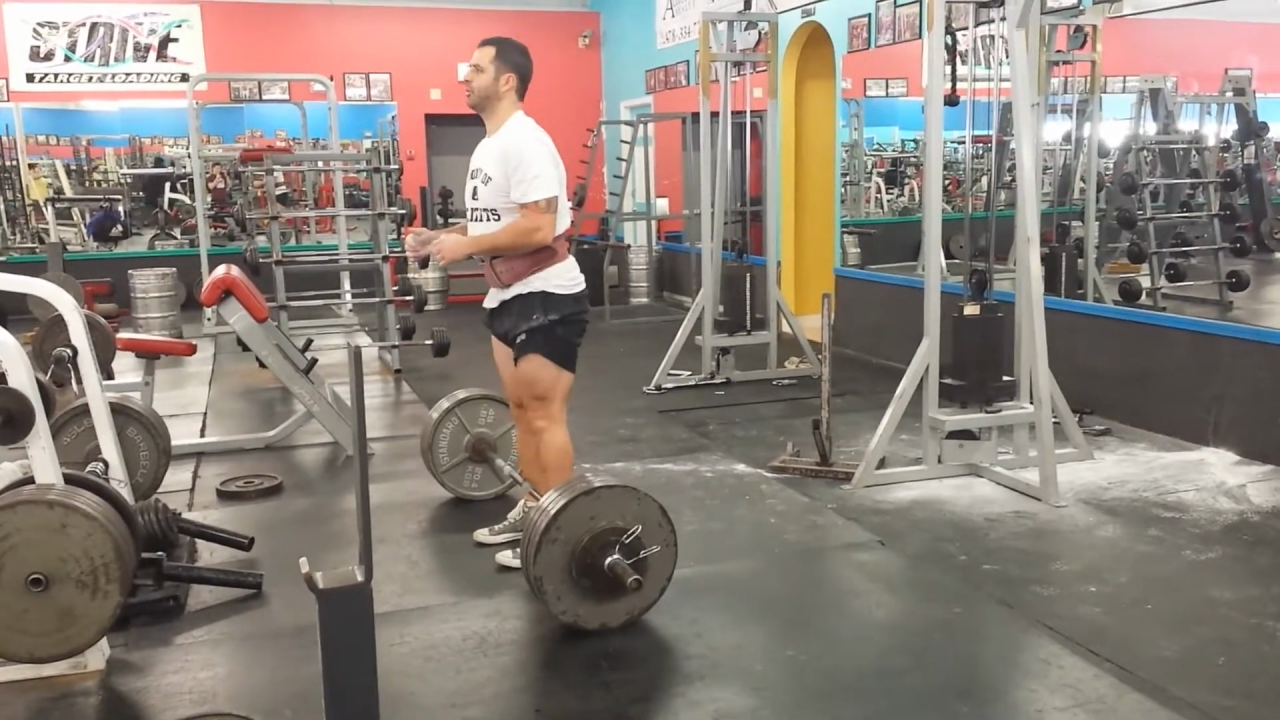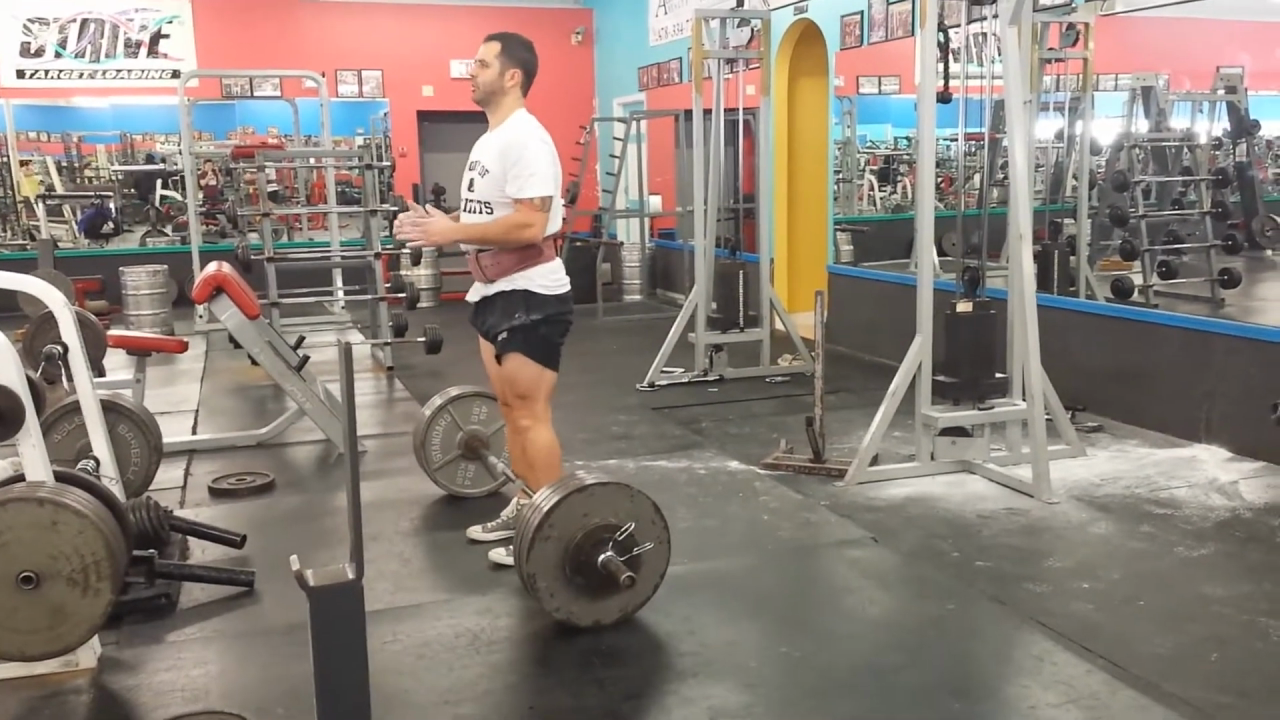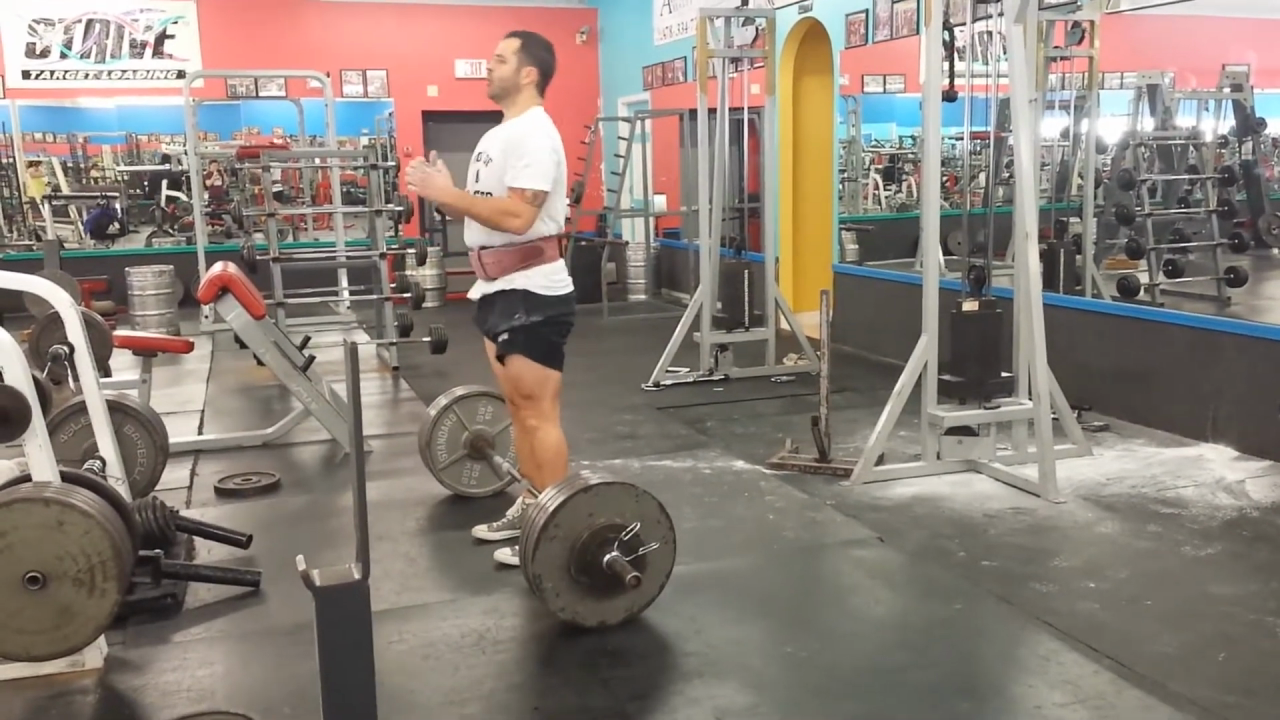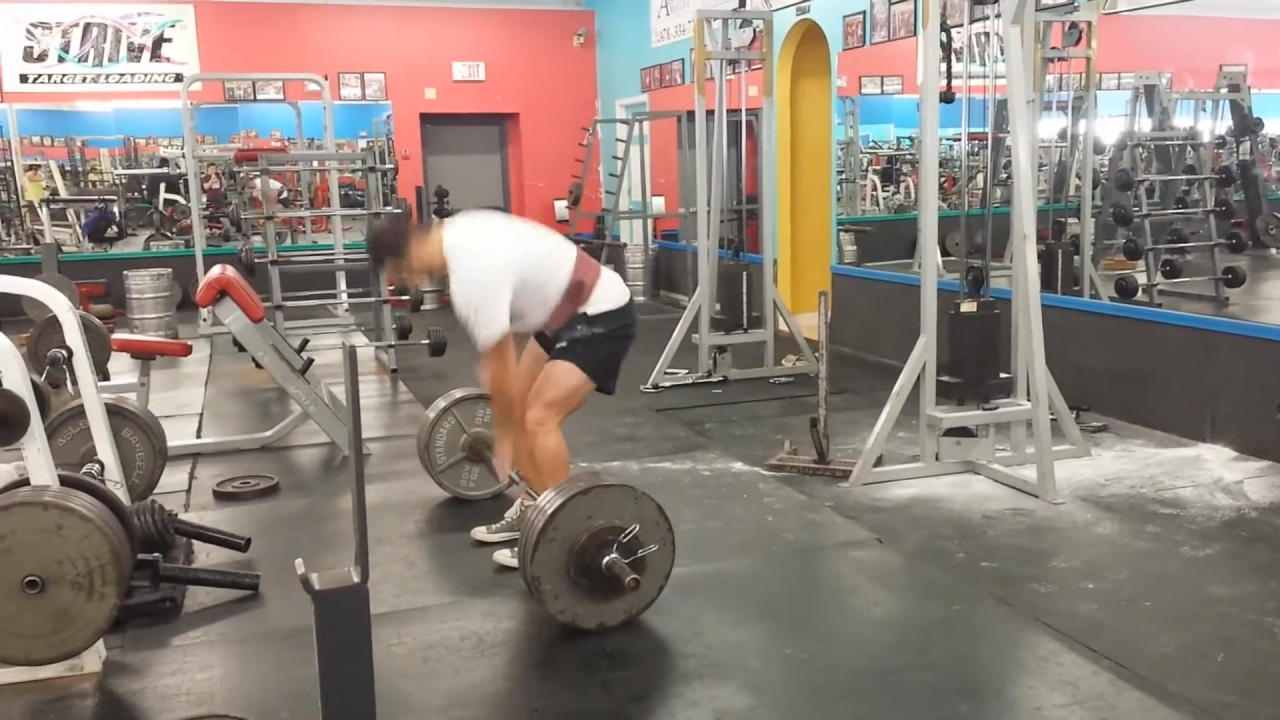
dt=0.5s
person 1, frame 1
left shoulder: (524, 143)
right shoulder: (488, 146)
left elbow: (537, 229)
left wrist: (462, 246)
right wrist: (442, 236)
left hip: (546, 297)
right hip: (509, 297)
left knee: (544, 417)
right knee: (522, 411)
right ankle: (533, 510)
person 1, frame 2
left shoulder: (525, 139)
right shoulder: (490, 140)
left elbow: (528, 225)
left wrist: (452, 233)
right wrist: (439, 219)
left hip: (530, 296)
right hip: (496, 293)
left knee: (530, 415)
right knee: (511, 409)
right ankle: (525, 508)
person 1, frame 3
left shoulder: (533, 135)
right shoulder: (502, 133)
left elbow: (516, 216)
left wrist: (446, 194)
right wrist: (441, 188)
left hip: (532, 295)
right hip: (501, 291)
left knee: (538, 416)
right knee: (519, 409)
right ankle: (531, 508)
person 1, frame 4
left shoulder: (473, 278)
right shoulder: (454, 233)
left elbow: (501, 368)
left wrist: (507, 439)
left hip: (602, 316)
right hip: (575, 308)
left knee: (540, 417)
right knee: (524, 403)
right ankle: (530, 512)
